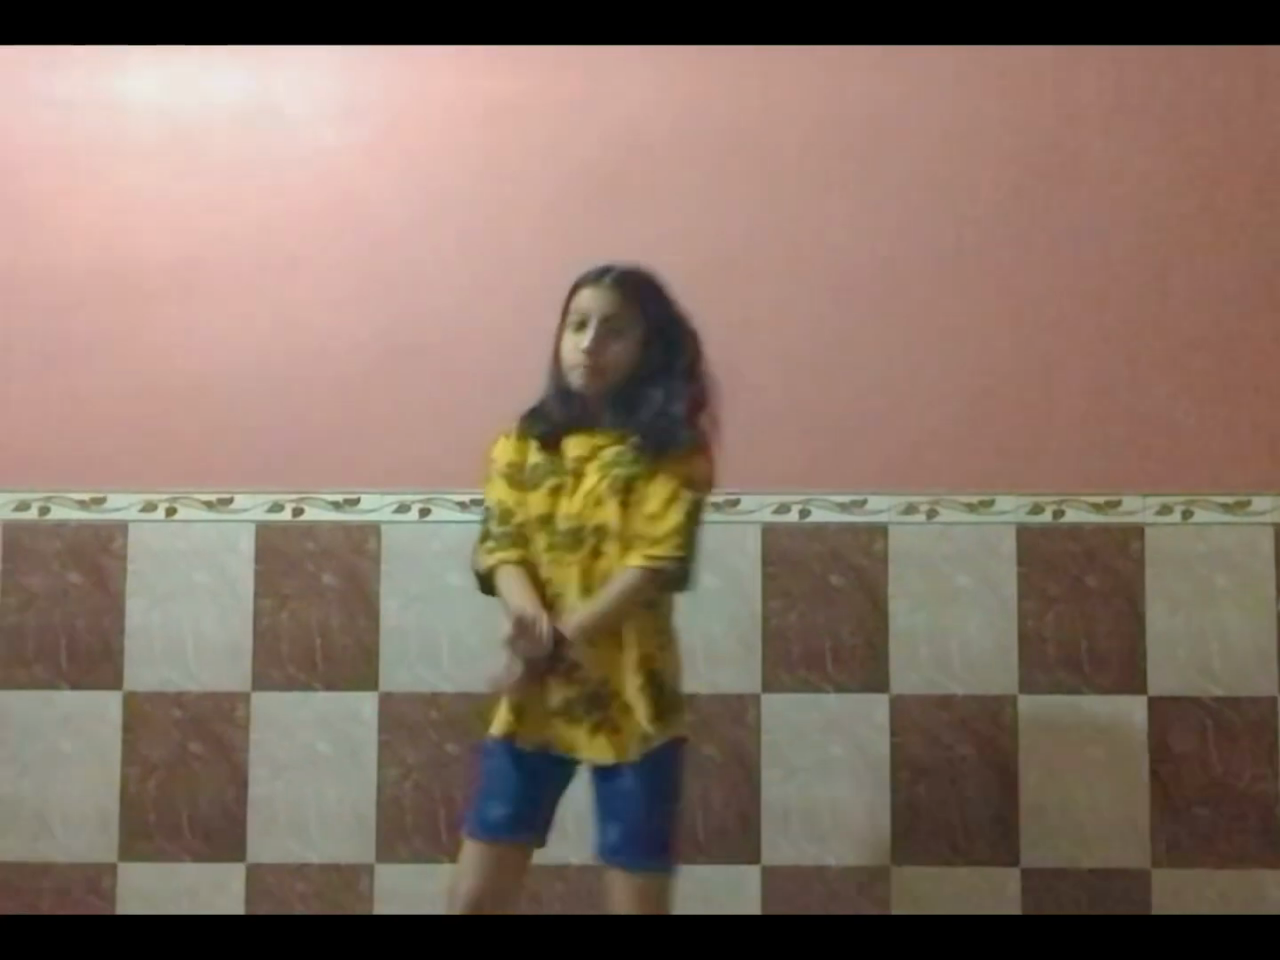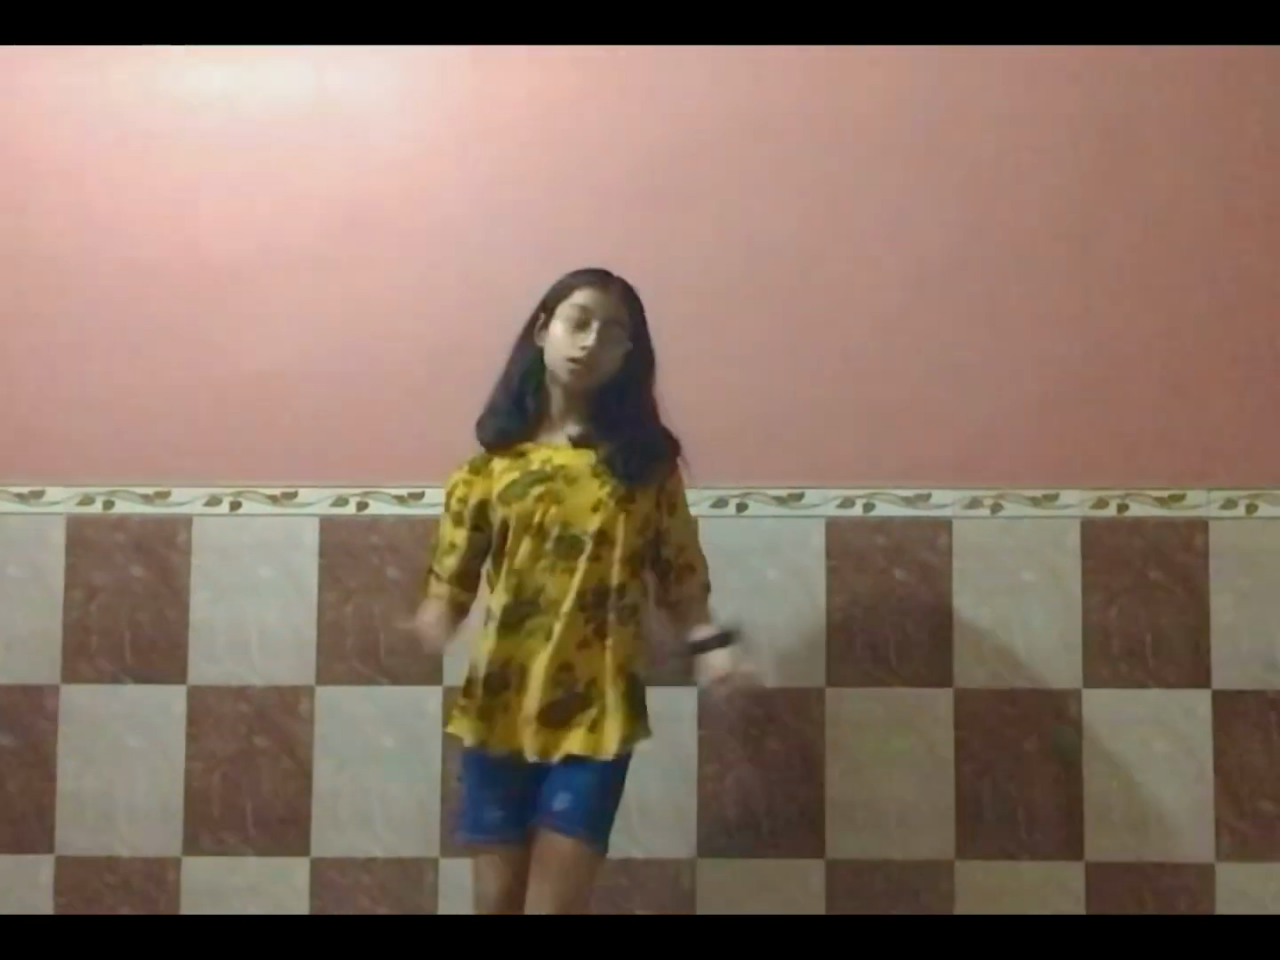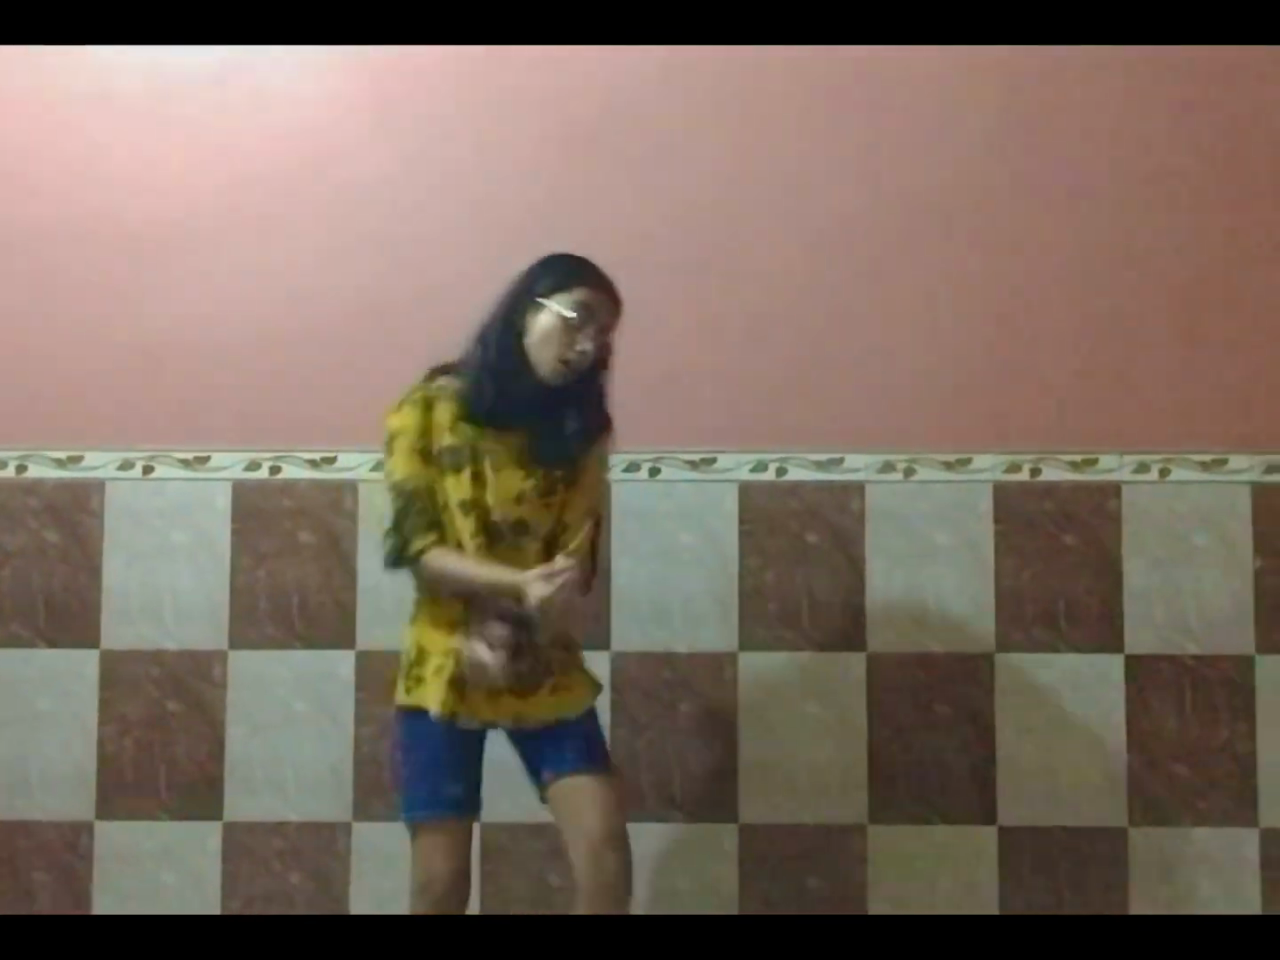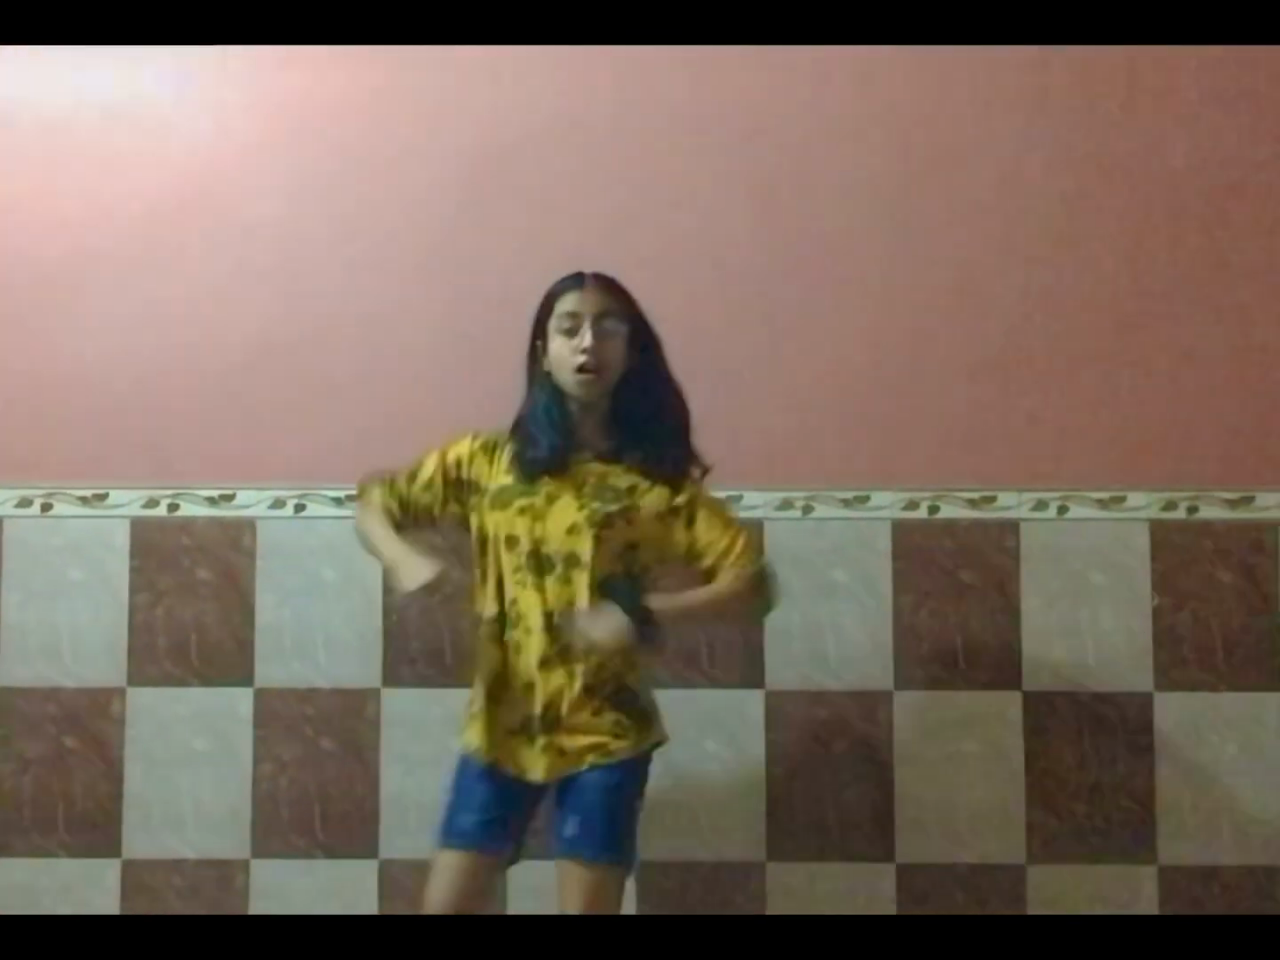
dt=0.5s
person 1, frame 1
left shoulder: (673, 444)
right shoulder: (523, 444)
left elbow: (652, 568)
right elbow: (500, 554)
left wrist: (554, 646)
right wrist: (528, 620)
left hip: (627, 703)
right hip: (533, 704)
left knee: (640, 912)
right knee: (473, 902)
person 1, frame 2
left shoulder: (643, 457)
right shoulder: (492, 460)
left elbow: (677, 579)
right elbow: (451, 577)
left wrist: (709, 639)
right wrist: (435, 616)
left hip: (596, 707)
right hip: (500, 703)
left knee: (557, 902)
right knee: (497, 901)
person 1, frame 3
left shoulder: (576, 437)
right shoulder: (428, 410)
left elbow: (572, 568)
right elbow: (418, 547)
left wrist: (513, 634)
right wrist: (517, 584)
left hip: (542, 673)
right hip: (444, 674)
left knee: (605, 852)
right knee: (440, 883)
person 1, frame 4
left shoulder: (659, 478)
right shoulder: (485, 461)
left elbow: (746, 579)
right elbow: (374, 502)
left wrist: (644, 616)
right wrist: (404, 560)
left hip: (607, 730)
right hip: (505, 723)
left knee: (587, 916)
right knee: (444, 907)
